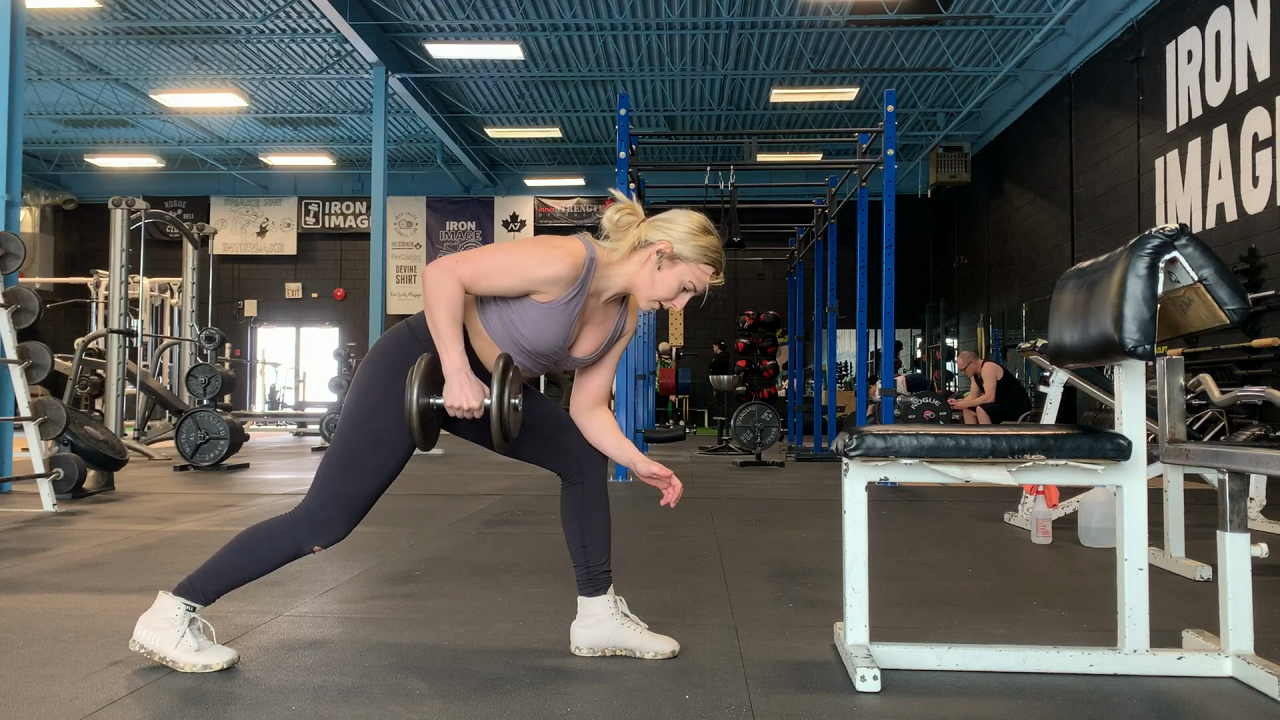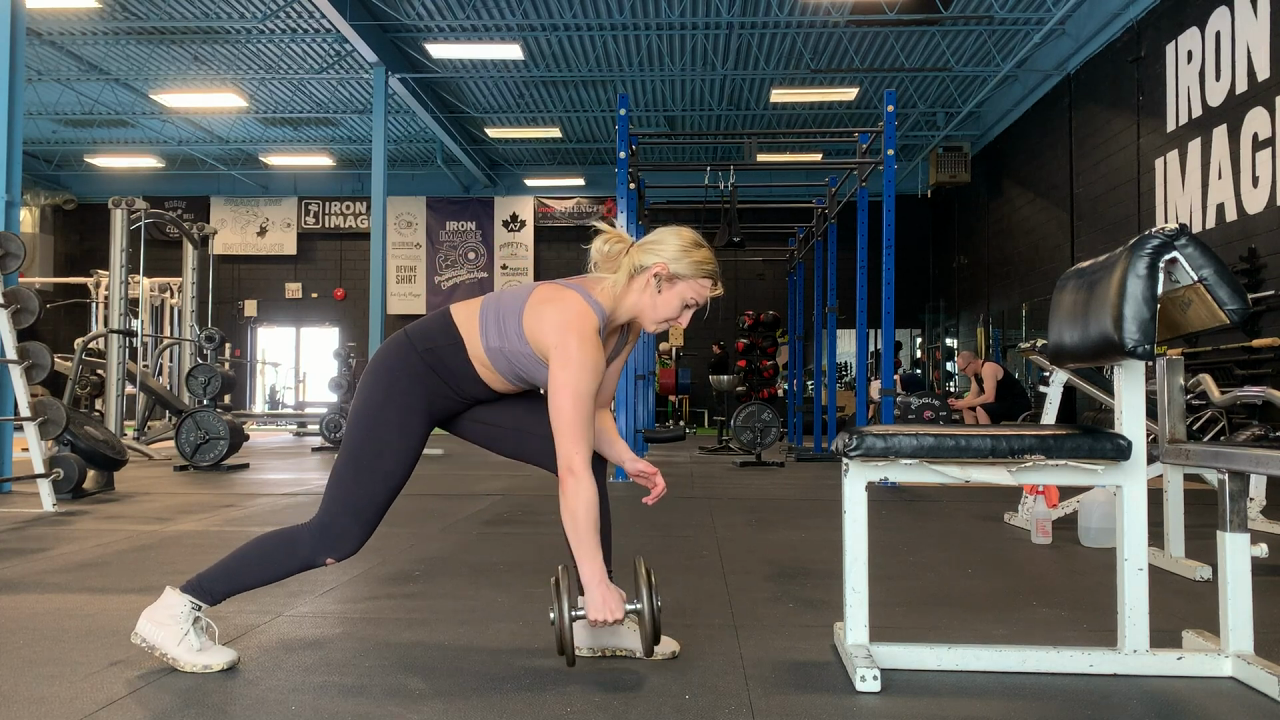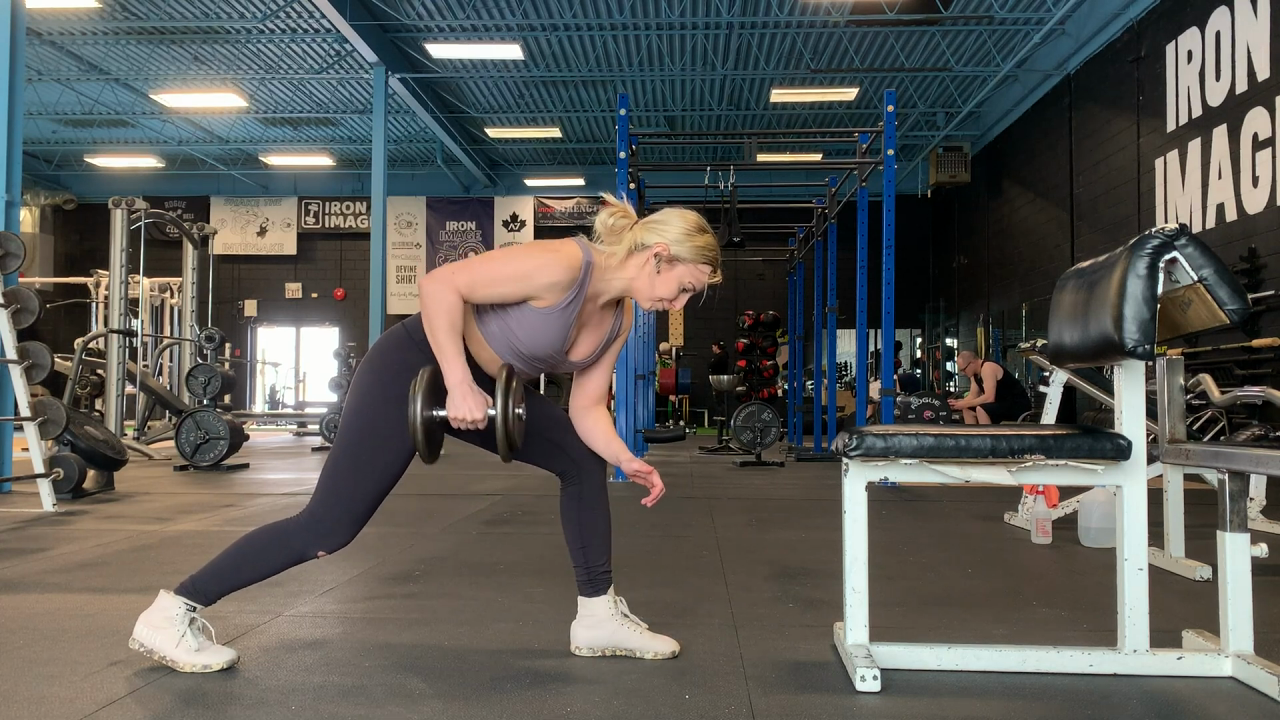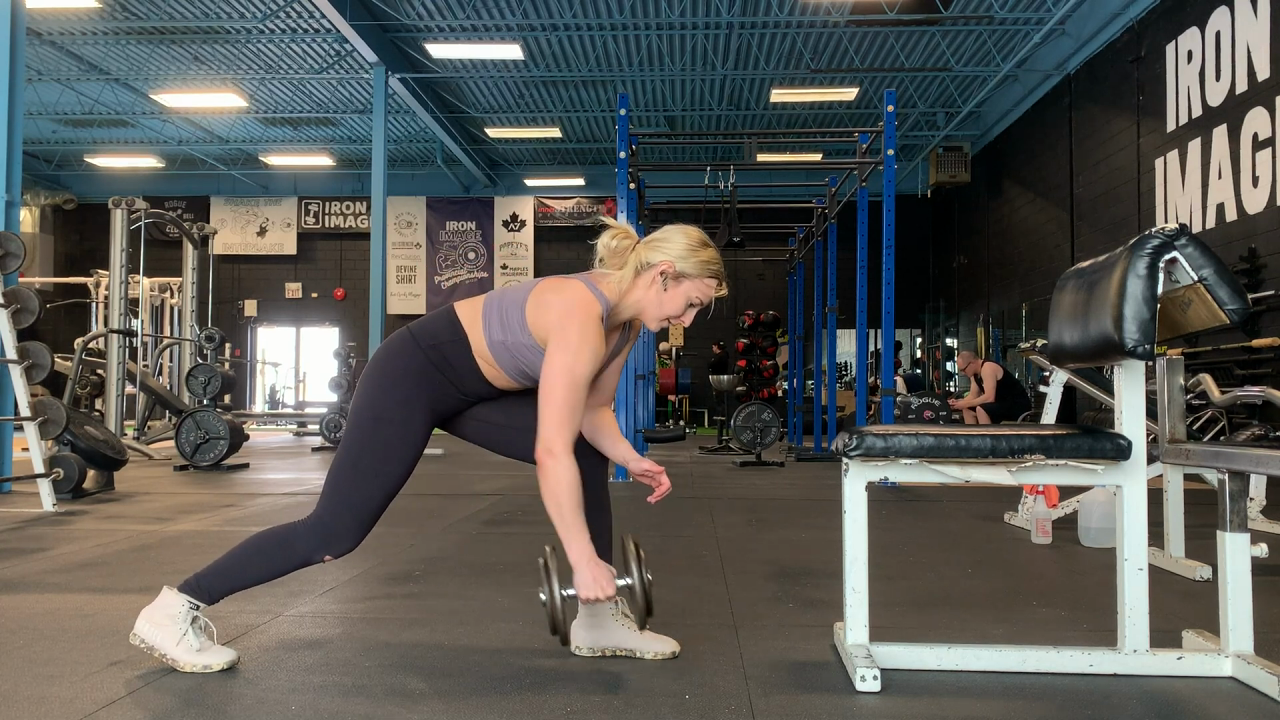
dt=1s
person 1, frame 1
left shoulder: (624, 316)
right shoulder: (565, 260)
left elbow: (588, 409)
right elbow: (441, 272)
left wrist: (638, 461)
right wrist: (456, 373)
left hip: (480, 380)
right hip: (417, 365)
left knee: (584, 460)
right knee: (325, 520)
left ankle: (598, 618)
right ankle: (170, 614)
person 1, frame 2
left shoulder: (626, 326)
right shoulder: (578, 326)
left elbow: (591, 415)
right elbow: (569, 473)
left wrist: (630, 461)
right wrist: (596, 584)
left hip: (475, 387)
right hip: (411, 374)
left knee: (594, 459)
right knee: (339, 534)
left ankle: (597, 625)
right ankle: (174, 611)
person 1, frame 3
left shoulder: (620, 316)
right shoulder: (562, 264)
left elbow: (587, 406)
right elbow: (438, 285)
left wrist: (627, 459)
right wrist: (458, 384)
left hip: (477, 377)
right hip: (413, 366)
left knee: (584, 460)
right knee: (330, 525)
left ankle: (598, 618)
right ankle: (170, 613)
person 1, frame 4
left shoulder: (627, 324)
right shoulder: (582, 316)
left elbow: (591, 412)
right elbow: (551, 452)
left wrist: (634, 461)
right wrist: (583, 562)
left hip: (477, 387)
right hip: (415, 372)
left knee: (593, 461)
right knee: (337, 529)
left ankle: (598, 621)
right ankle: (172, 611)
